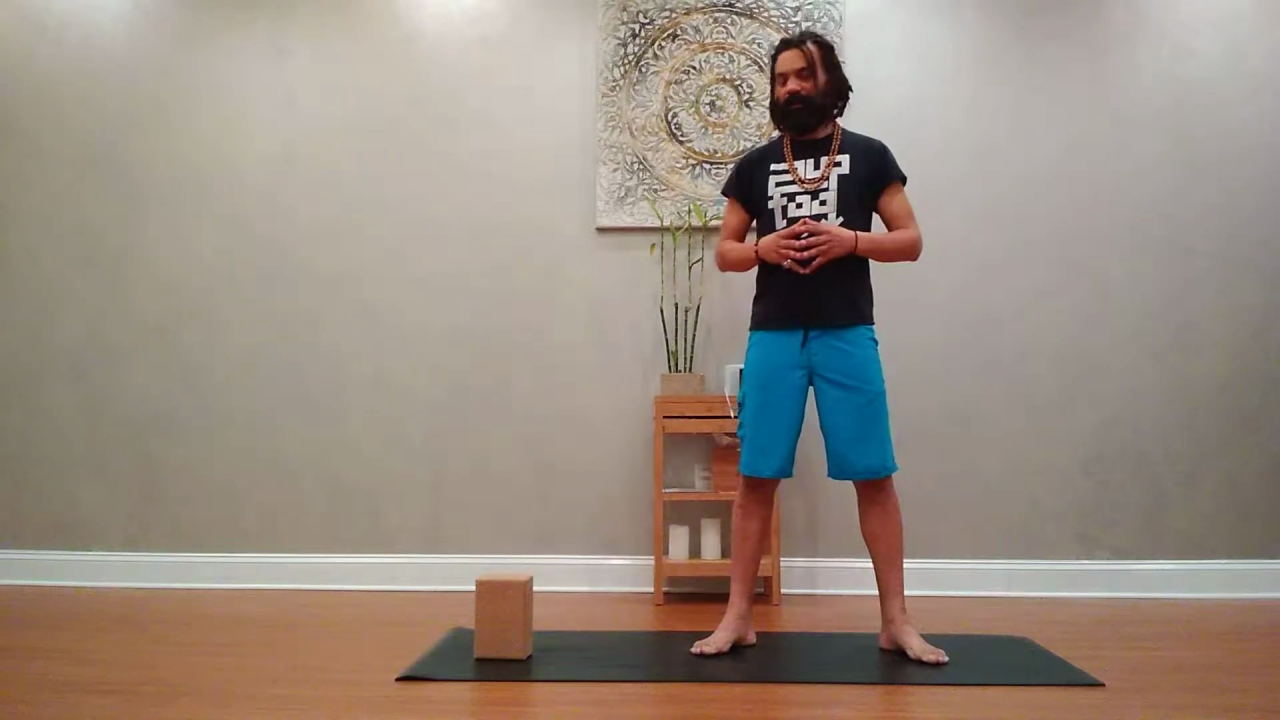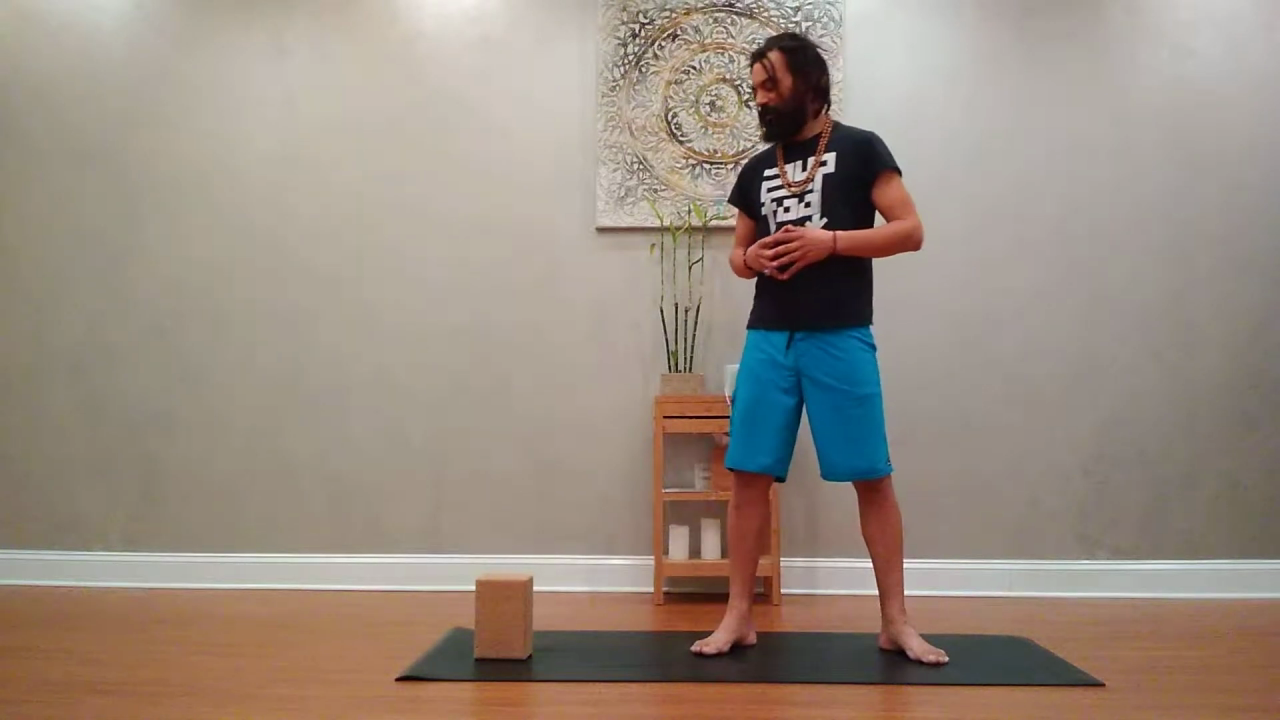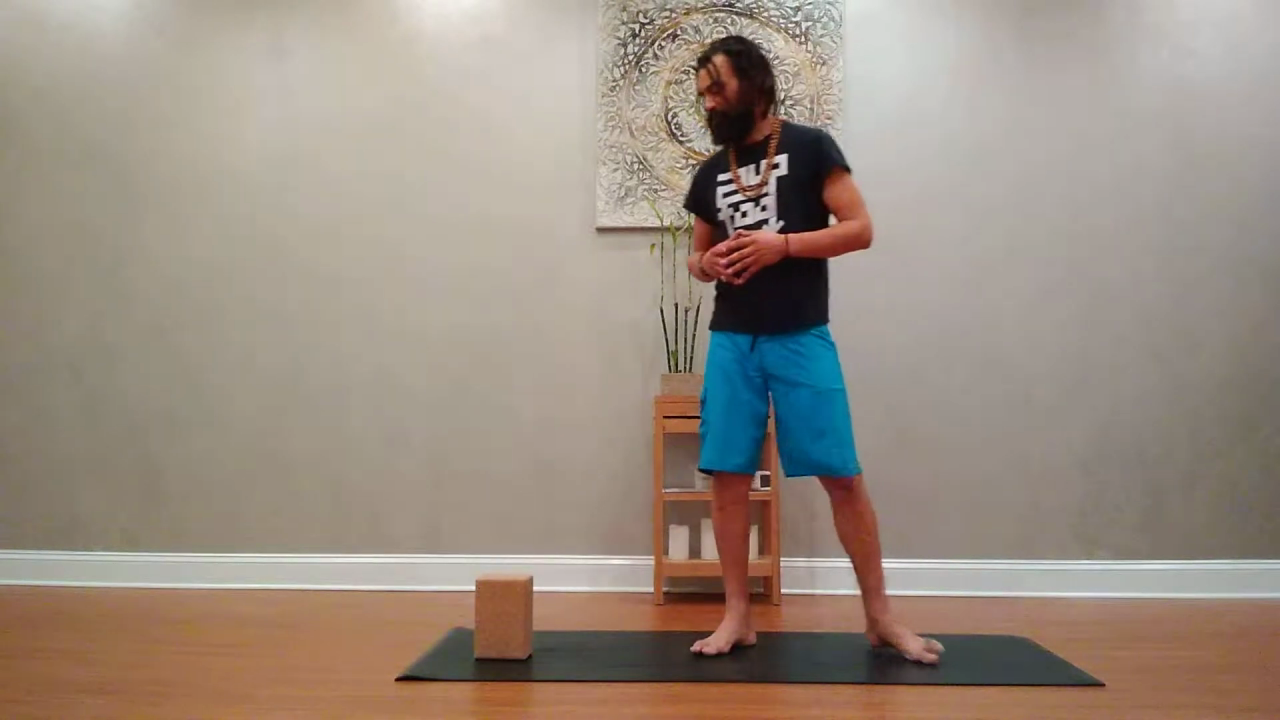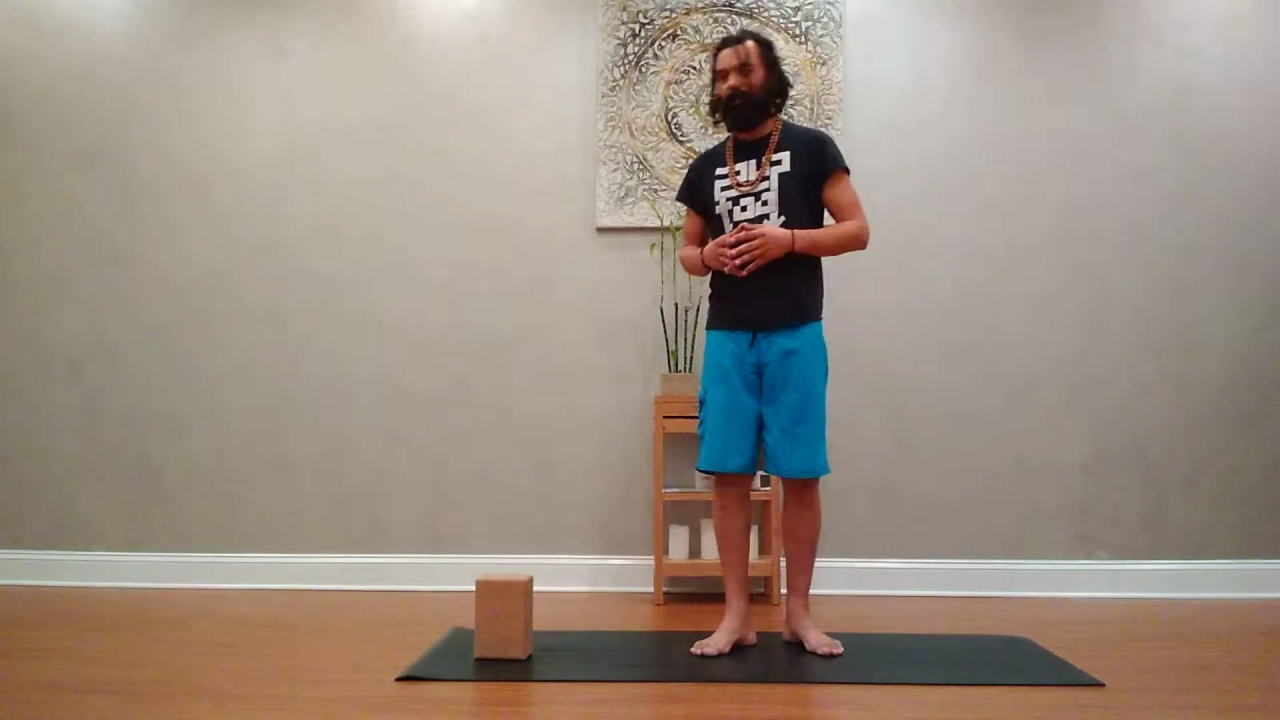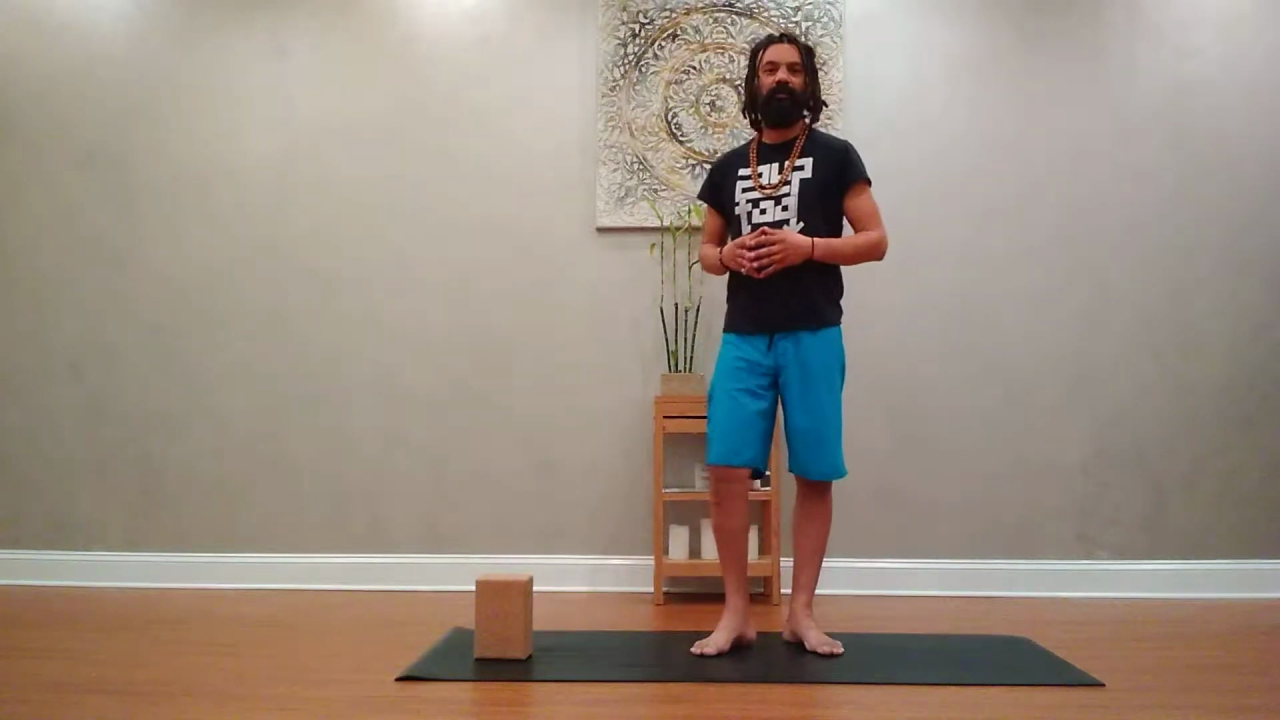
dt=0.5s
person 1, frame 1
left shoulder: (869, 155)
right shoulder: (755, 164)
left elbow: (911, 241)
right elbow: (724, 252)
left wrist: (849, 239)
right wrist: (762, 247)
left hip: (848, 336)
right hip: (773, 338)
left knee: (874, 477)
right knee: (757, 478)
left ankle: (895, 621)
right ankle: (738, 616)
person 1, frame 2
left shoulder: (860, 148)
right shoulder: (757, 168)
left elbow: (910, 231)
right elbow: (736, 253)
left wrist: (828, 241)
right wrist: (753, 257)
left hip: (841, 338)
right hip: (768, 339)
left knee: (871, 478)
right knee: (749, 475)
left ankle: (895, 620)
right ankle: (738, 616)
person 1, frame 3
left shoulder: (811, 147)
right shoulder: (710, 173)
left elbow: (860, 229)
right elbow: (696, 256)
left wrist: (782, 244)
right wrist: (709, 263)
left hip: (802, 338)
right hip: (731, 341)
left knee: (841, 475)
right knee: (727, 475)
left ankle: (879, 614)
right ankle: (737, 614)
person 1, frame 4
left shoulder: (811, 148)
right shoulder: (705, 167)
left elbow: (856, 230)
right elbow: (687, 250)
left wrist: (785, 239)
right wrist: (709, 255)
left hip: (796, 335)
right hip: (727, 337)
left knee: (801, 476)
right knee: (727, 475)
left ankle: (798, 611)
right ankle: (737, 614)
person 1, frame 5
left shoulder: (835, 155)
right shoulder: (729, 167)
left elbow: (875, 241)
right elbow: (707, 249)
left wrist: (807, 246)
right wrist: (729, 256)
left hip: (813, 337)
right hip: (743, 338)
left knee: (815, 476)
right knee: (726, 471)
left ankle: (800, 611)
right ankle: (736, 610)
